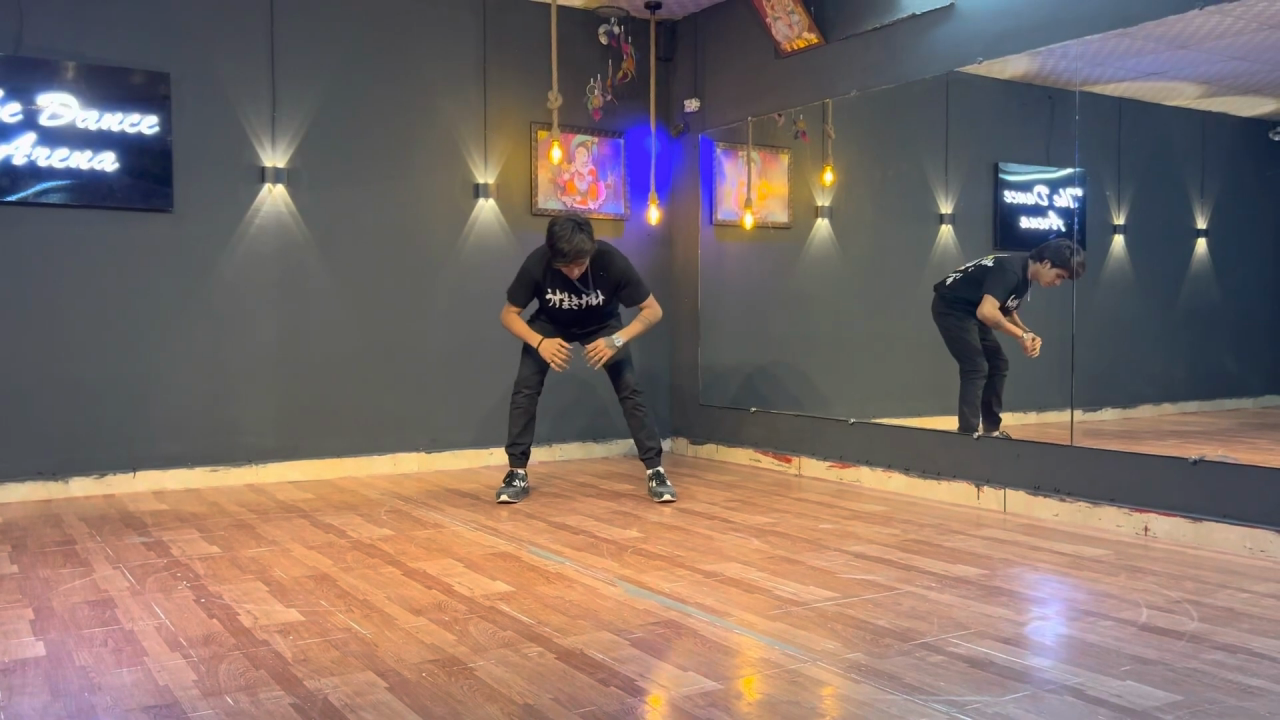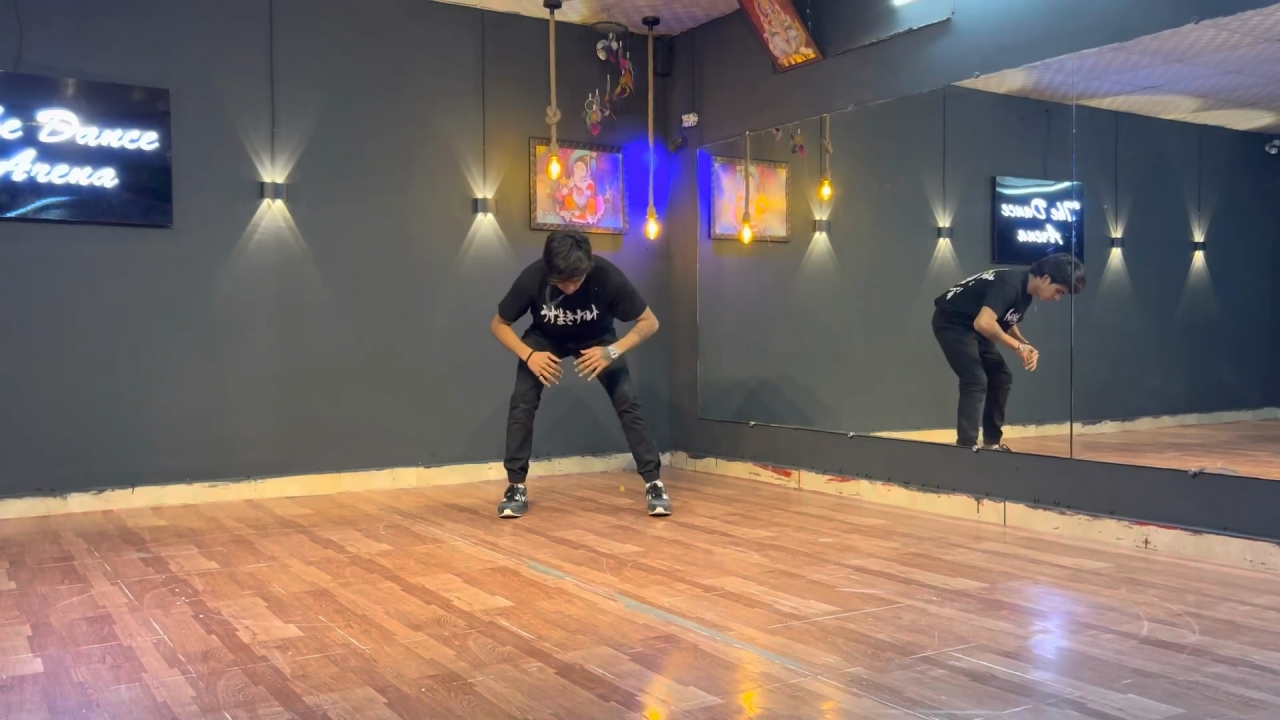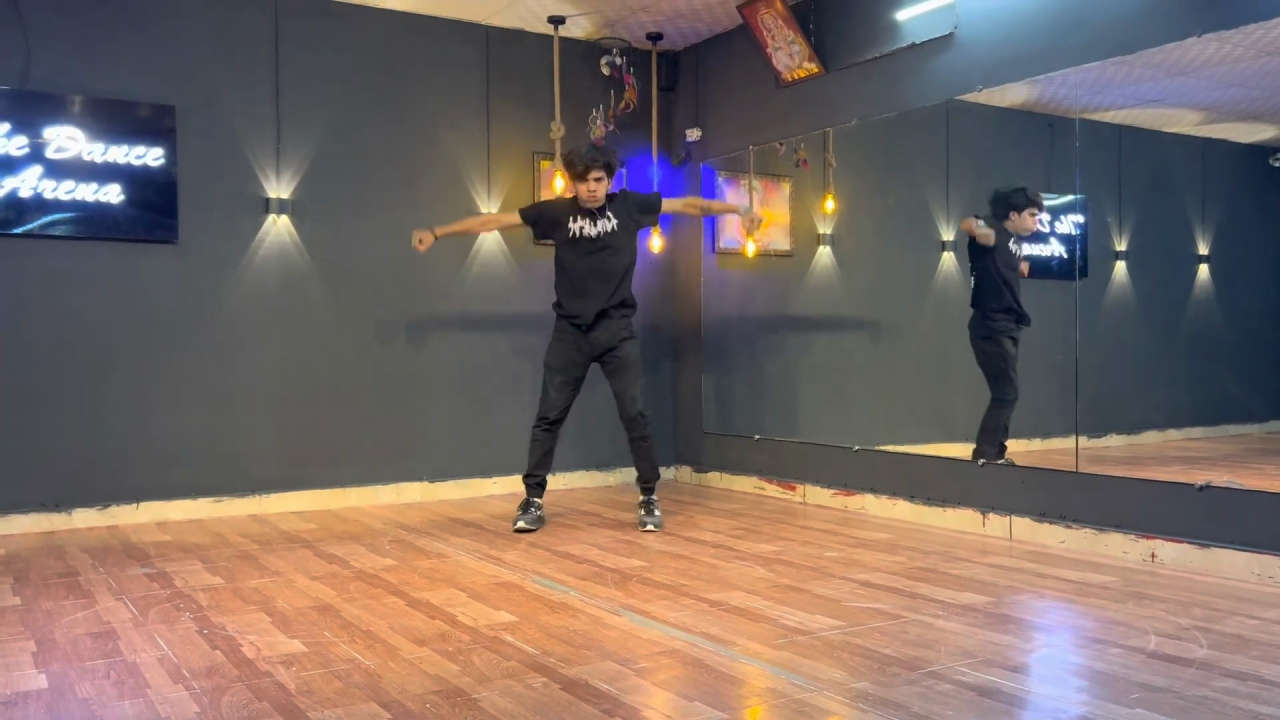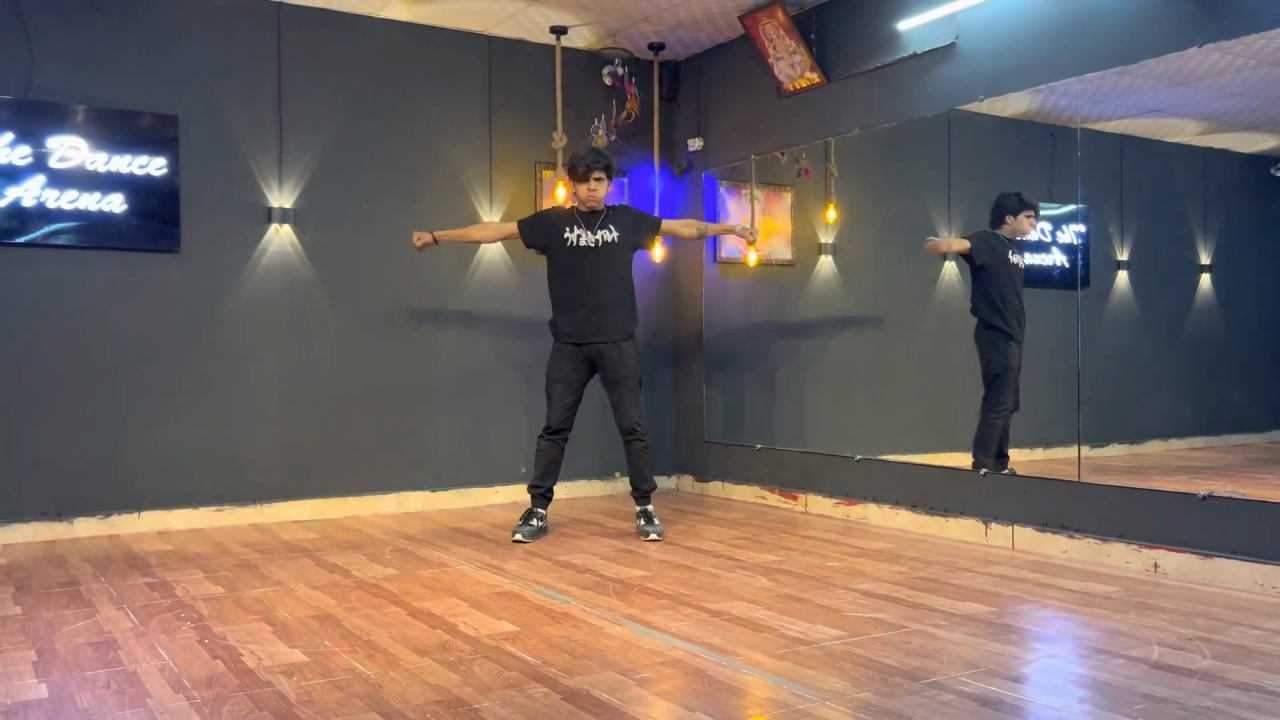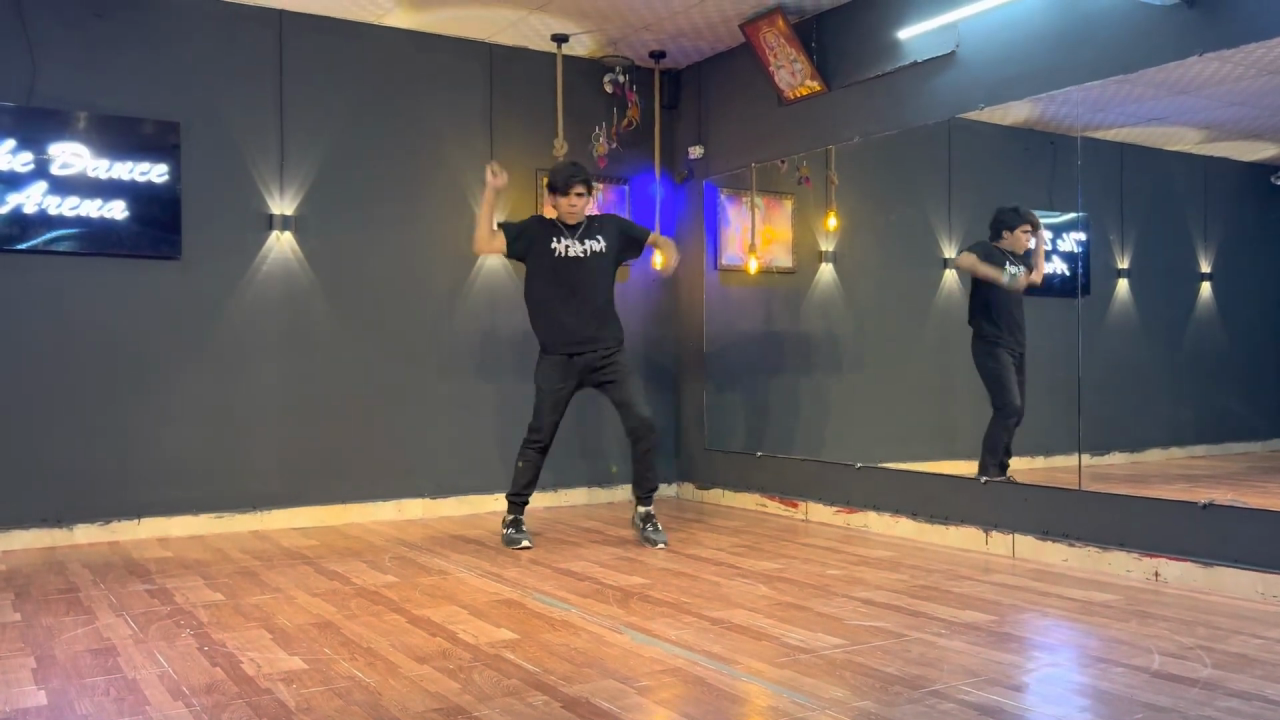
dt=1s
person 1, frame 1
left shoulder: (612, 261)
right shoulder: (537, 263)
left elbow: (653, 310)
right elbow: (509, 314)
left wrist: (617, 340)
right wrist: (539, 343)
left hip: (603, 326)
right hip: (550, 326)
left knee: (629, 390)
right knee: (525, 388)
left ankle: (655, 471)
right ankle: (517, 472)
person 1, frame 2
left shoulder: (608, 276)
right shoulder: (532, 278)
left elbow: (649, 322)
right elbow: (499, 324)
left wrist: (613, 351)
right wrist: (529, 355)
left hip: (597, 340)
right hip: (545, 341)
left knee: (627, 401)
right knee: (522, 402)
left ankle: (653, 483)
right ankle: (516, 486)
person 1, frame 3
left shoulder: (629, 205)
right shoulder: (554, 211)
left elbow: (685, 204)
right elbow: (499, 220)
left wrist: (737, 209)
right wrist: (438, 231)
left hip: (617, 330)
right hip: (570, 330)
left knee: (635, 415)
right knee: (549, 415)
left ankle: (648, 497)
right ankle: (533, 499)
person 1, frame 4
left shoulder: (627, 219)
right shoulder: (553, 221)
left elbow: (683, 227)
right elbow: (494, 231)
left wrist: (732, 227)
right wrist: (436, 236)
left hip: (618, 342)
right hip: (569, 344)
left knee: (632, 427)
right knee: (555, 427)
left ankle: (645, 508)
right ankle: (538, 510)
person 1, frame 5
left shoulder: (611, 227)
right shoulder: (535, 231)
left elbow: (659, 240)
right elbow: (482, 245)
left wrist: (669, 253)
right wrist: (491, 192)
left hip: (608, 352)
right hip: (559, 357)
left knee: (642, 424)
right knee: (538, 437)
left ankle: (645, 511)
right ankle: (514, 517)
person 2, frame 1
left shoulder: (1024, 276)
right shoulder: (1011, 271)
left elbow: (1007, 312)
right elbow: (986, 312)
left wrist: (1028, 335)
right wrist: (1021, 335)
left hip: (969, 311)
right hip: (951, 308)
left knee: (998, 364)
right knee: (977, 368)
left ankle: (991, 430)
right ankle: (968, 433)
person 2, frame 2
left shoulder: (1026, 292)
right shoulder: (1010, 285)
left elbow: (1007, 324)
right elbow: (983, 323)
left wrist: (1026, 347)
right wrist: (1018, 347)
left hip: (971, 326)
right hip: (951, 323)
left knee: (1001, 377)
right knee: (976, 381)
left ankle: (991, 442)
right ankle: (967, 445)
person 2, frame 3
left shoulder: (1014, 240)
right shoulder: (992, 231)
right elbow: (968, 225)
right wrist: (979, 228)
left hip: (1006, 329)
right hip: (991, 328)
left knee: (1007, 396)
right knee: (1005, 395)
left ankle: (995, 454)
right ankle: (983, 457)
person 2, frame 4
left shoulder: (1014, 247)
right shoulder: (987, 241)
right elbow: (961, 244)
right wrist: (941, 245)
left hip: (1012, 335)
right hip: (996, 335)
left knee: (1008, 404)
right knee: (998, 403)
left ankle: (998, 463)
right ankle: (983, 465)
person 2, frame 5
left shoulder: (1019, 258)
right shoulder: (985, 250)
left elbow: (1036, 276)
right elbow: (962, 261)
left wrist: (1040, 238)
right wrist: (1003, 277)
left hip: (1015, 347)
right hip: (992, 346)
left knee: (1015, 413)
right knee: (1008, 408)
left ankle: (999, 471)
right ankle: (986, 473)
